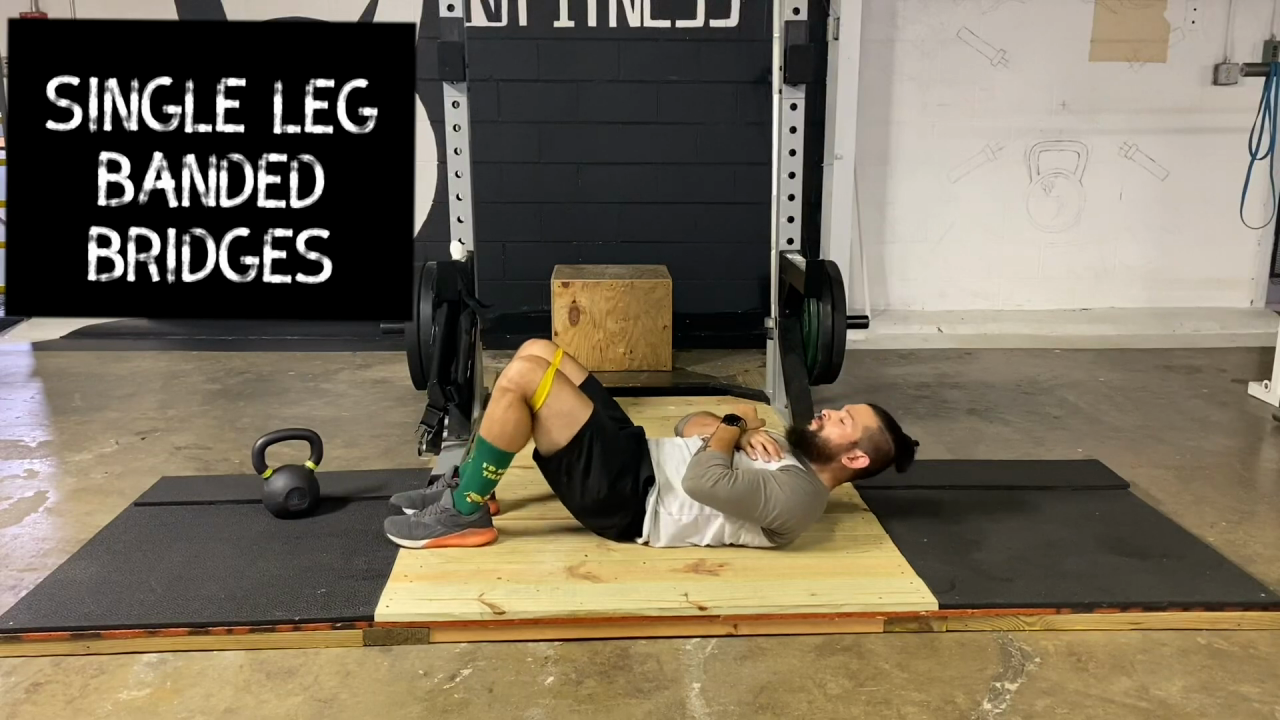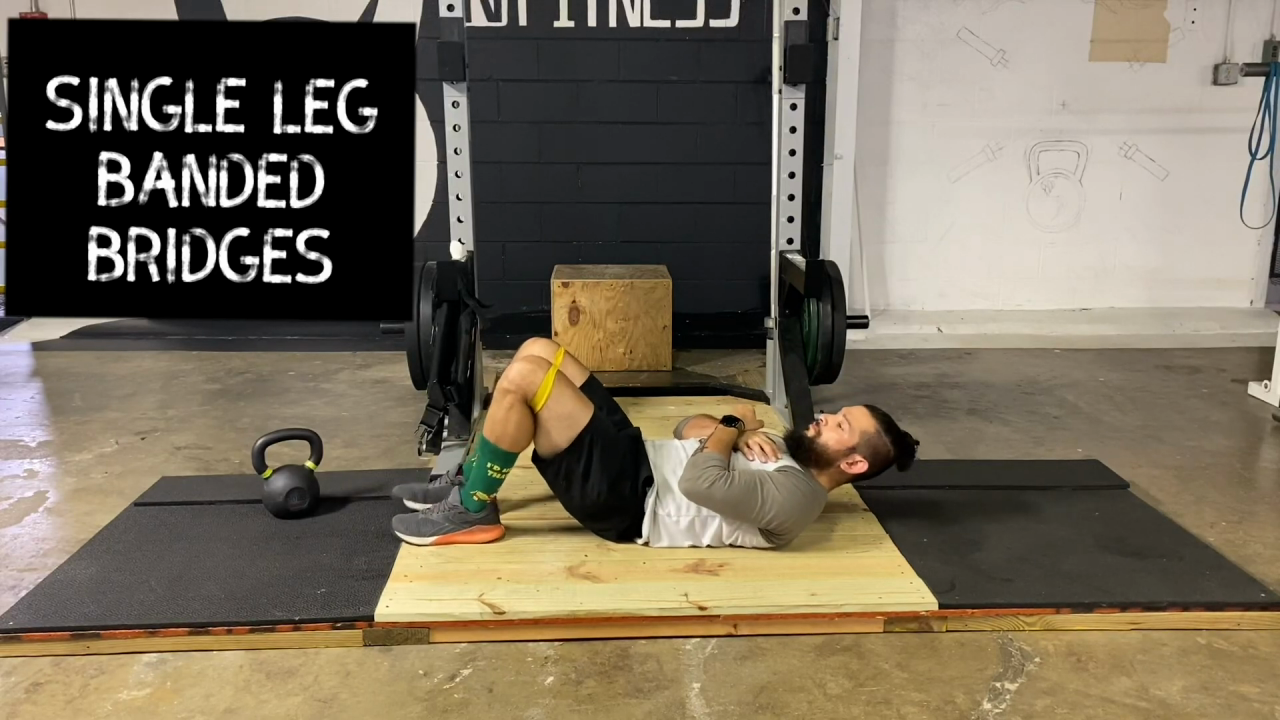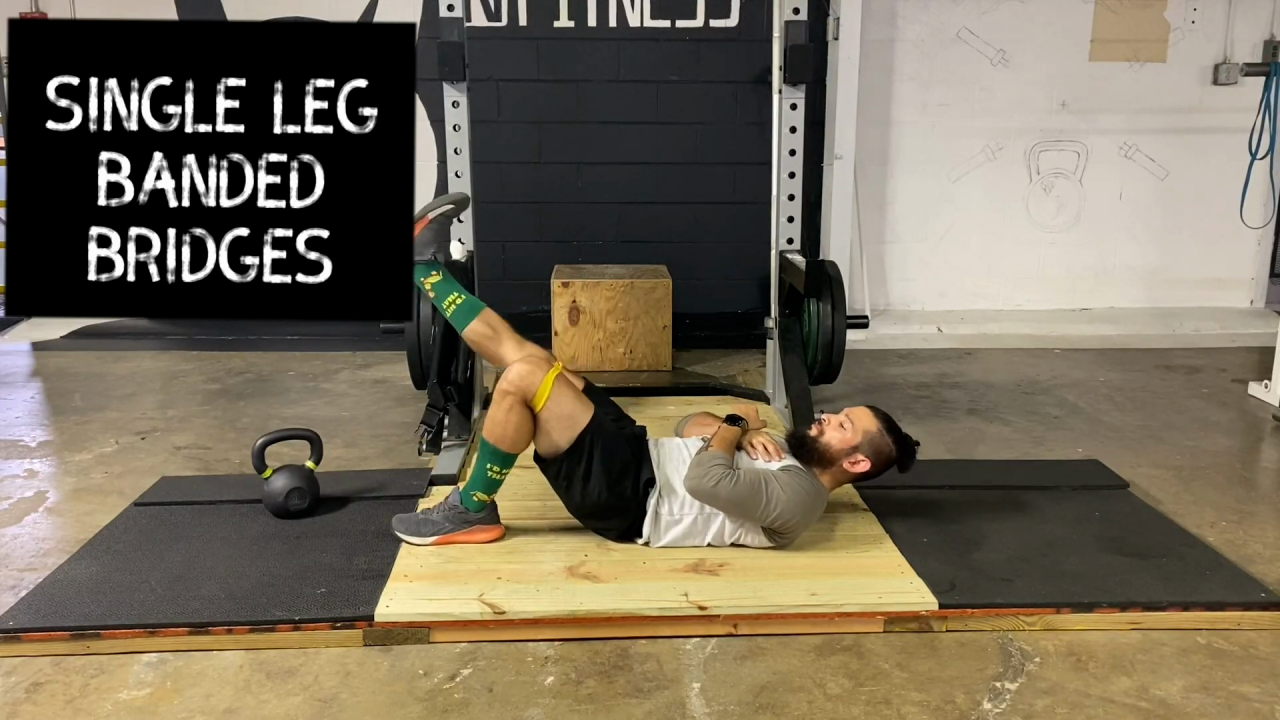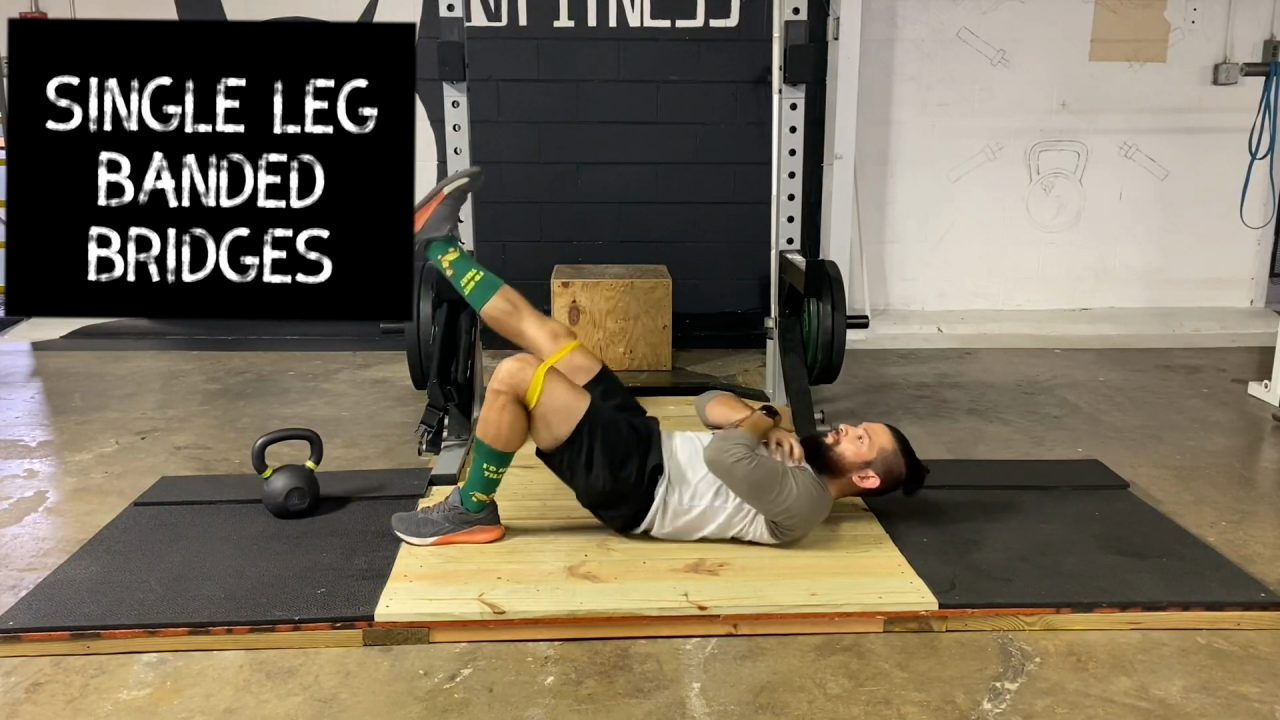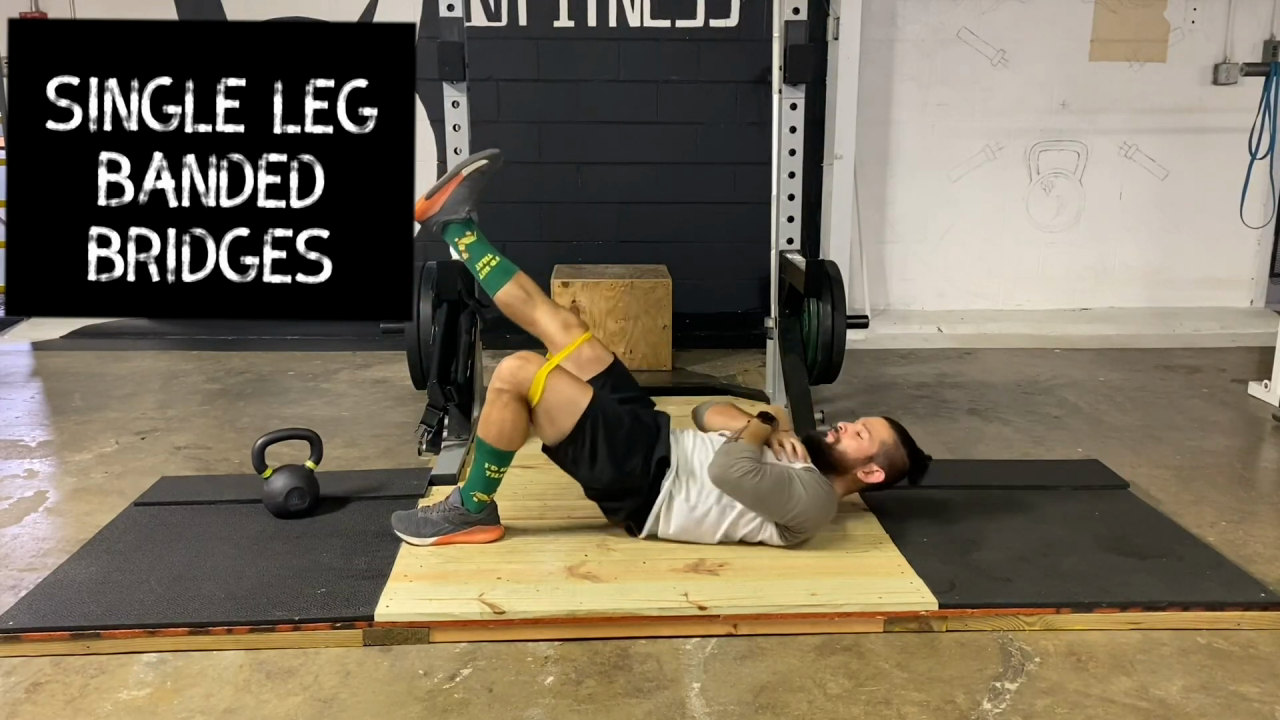
dt=1s
person 1, frame 1
left shoulder: (796, 497)
right shoulder: (783, 451)
left elbow: (701, 481)
right elbow: (691, 425)
left wrist: (736, 423)
right wrist: (743, 428)
left hip: (625, 498)
right hip: (635, 452)
left knee: (522, 374)
right knee: (536, 350)
left ankle: (464, 512)
right ankle: (468, 483)
person 1, frame 2
left shoulder: (792, 499)
right shoulder: (785, 454)
left elbow: (698, 481)
right elbow: (688, 429)
left wrist: (733, 425)
right wrist: (742, 432)
left hip: (624, 498)
right hip: (634, 453)
left knee: (522, 377)
right knee: (538, 350)
left ankle: (472, 511)
right ankle: (470, 480)
person 1, frame 3
left shoulder: (796, 497)
right shoulder: (785, 454)
left elbow: (703, 479)
right elbow: (691, 426)
left wrist: (736, 424)
right wrist: (745, 429)
left hip: (626, 499)
right hip: (638, 455)
left knee: (522, 378)
right knee: (521, 353)
left ankle: (472, 512)
right ankle: (430, 271)
person 1, frame 4
left shoulder: (801, 501)
right shoulder: (794, 458)
left elbow: (723, 456)
right elbow: (709, 400)
left wrist: (767, 420)
right wrist: (769, 422)
left hip: (633, 483)
right hip: (645, 443)
left knee: (513, 376)
right knee: (547, 334)
left ankle: (471, 511)
right ankle: (440, 244)
person 1, frame 5
left shoulder: (810, 502)
right shoulder: (803, 458)
left elbow: (728, 469)
right elbow: (708, 411)
left wrist: (766, 424)
right wrist: (767, 425)
left hip: (642, 480)
right hip: (658, 441)
left knee: (516, 372)
right knee: (556, 322)
left ankle: (472, 510)
right ankle: (456, 223)
